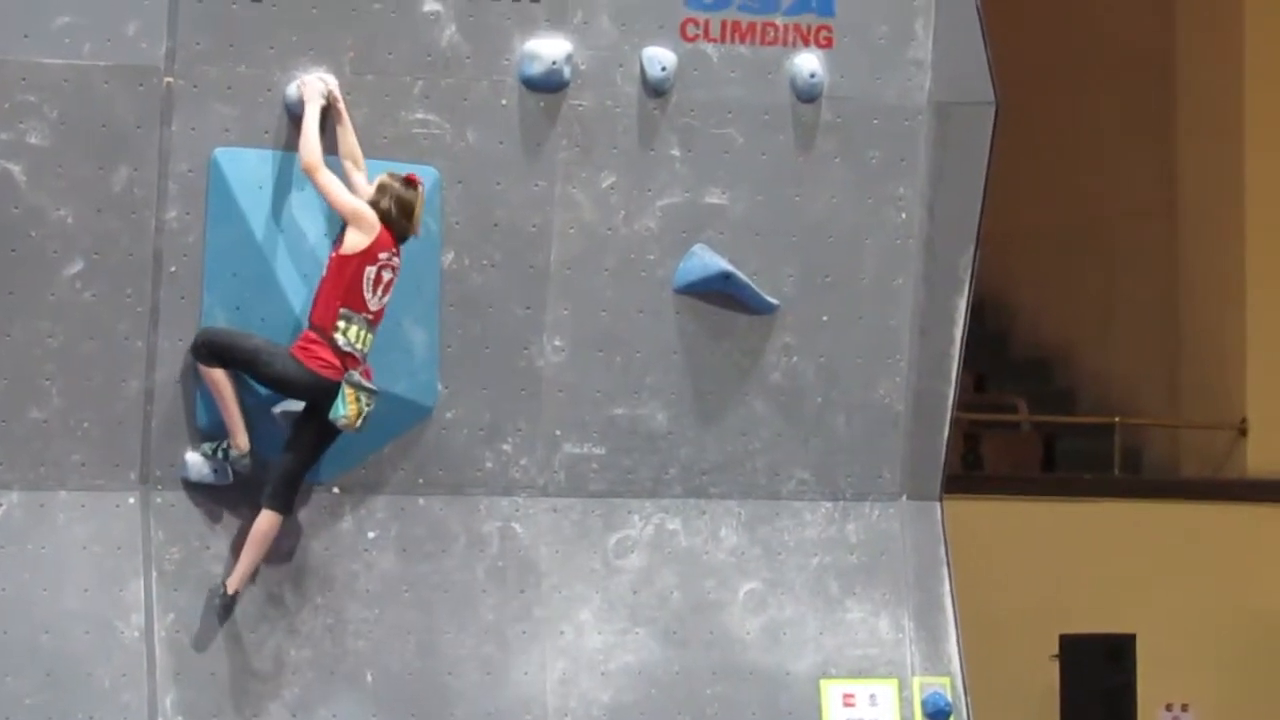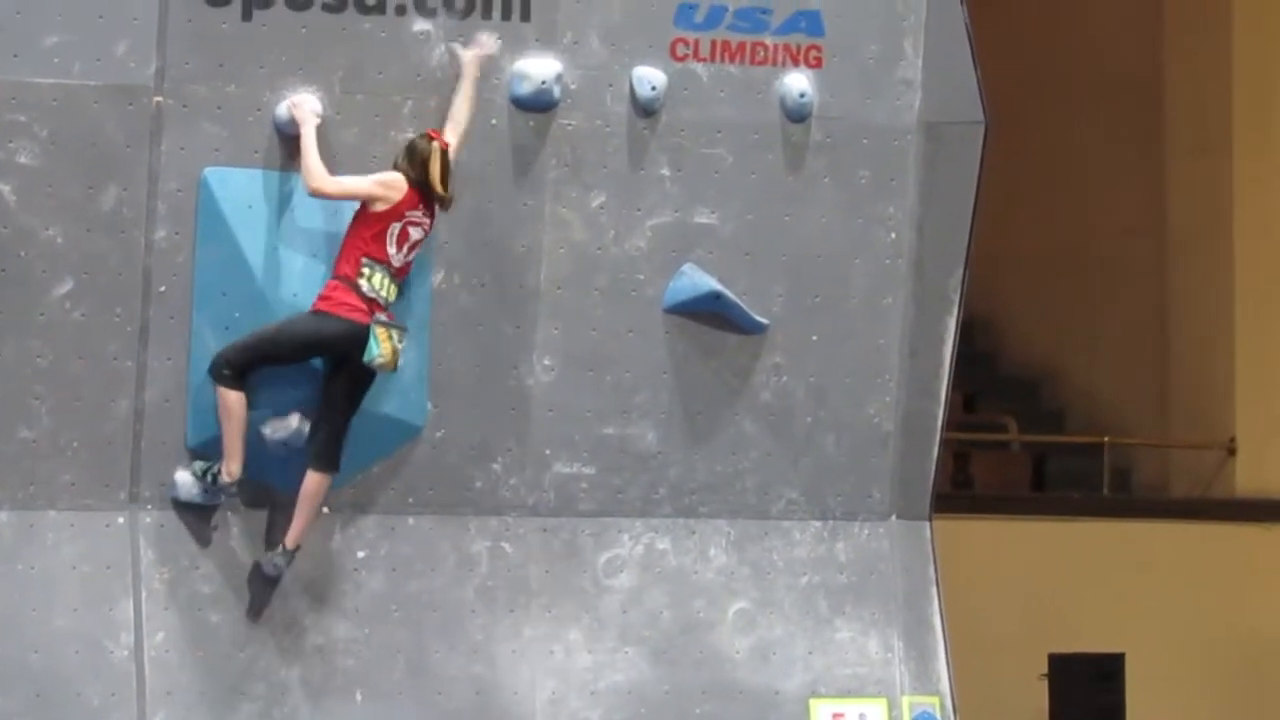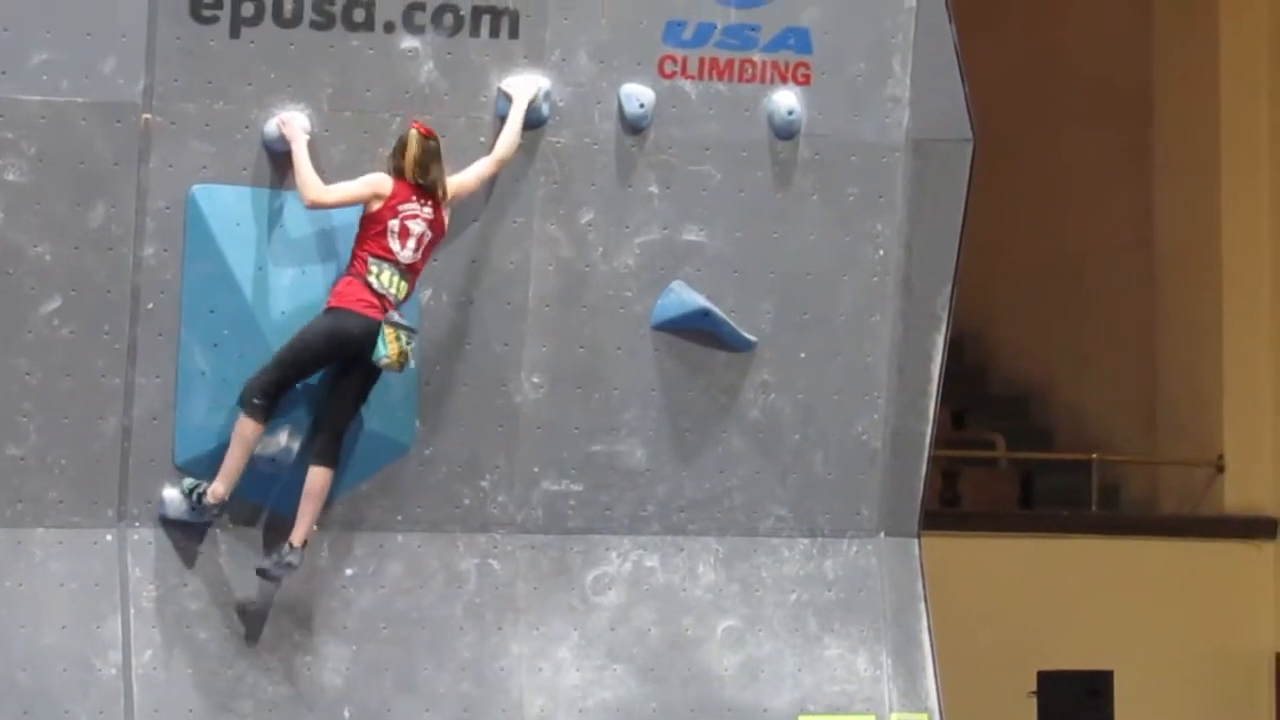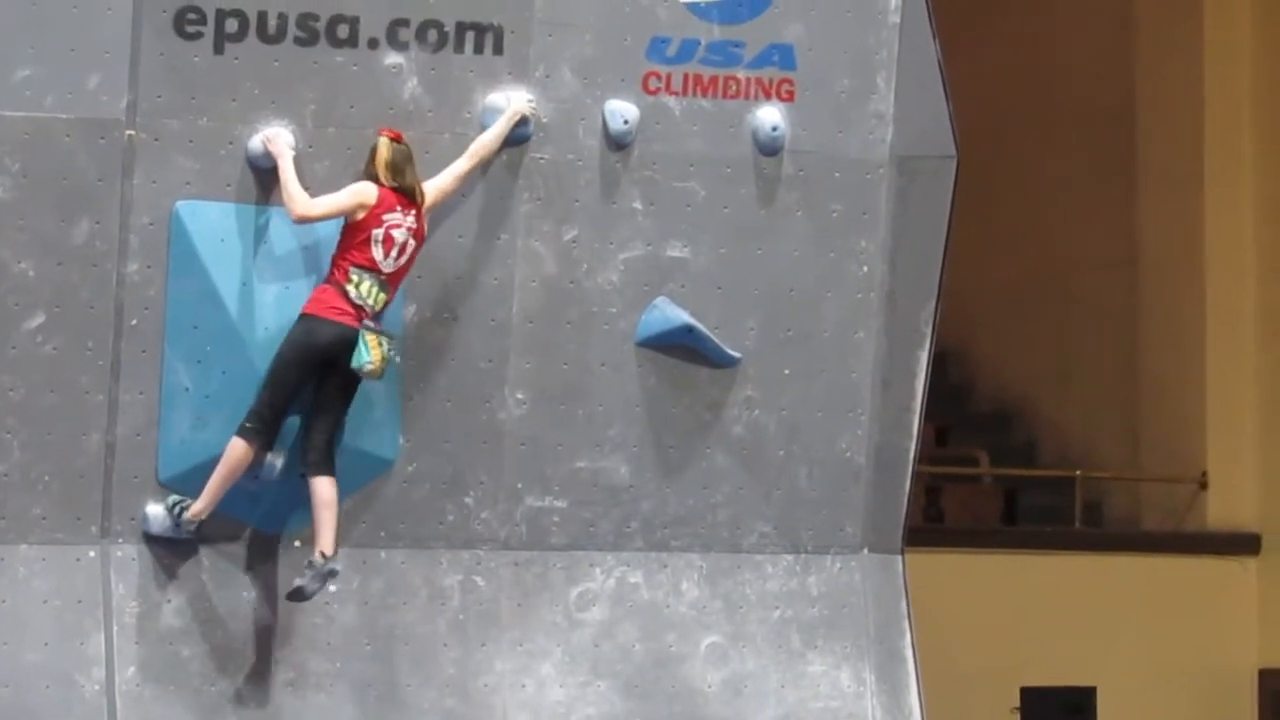
dt=0.5s
person 1, frame 1
left shoulder: (367, 225)
right shoulder: (390, 246)
left elbow: (312, 164)
right elbow: (354, 166)
left wrist: (313, 104)
right wrist: (338, 108)
left hip: (313, 369)
right hip: (348, 386)
left knee: (207, 342)
right knee: (283, 484)
left ankle: (238, 447)
right ankle: (231, 588)
person 1, frame 2
left shoulder: (395, 187)
right shoulder: (434, 200)
left elbow: (318, 184)
right elbow: (449, 139)
left wrist: (307, 125)
right wrist: (471, 71)
left hip: (337, 319)
right hip: (375, 337)
left knee: (228, 365)
right knee: (327, 440)
left ankle: (225, 475)
right ankle: (288, 549)
person 1, frame 3
left shoulder: (383, 185)
right shoulder: (444, 197)
left elbow: (314, 196)
right elbow: (500, 156)
left wrist: (298, 142)
right wrist: (521, 100)
left hip: (348, 315)
right hip: (383, 330)
left knee: (260, 394)
right knee: (328, 435)
left ankle: (210, 497)
right ankle: (293, 547)
person 1, frame 4
left shoulder: (368, 194)
right shoulder: (422, 203)
left elbow: (301, 209)
right elbow: (474, 155)
left wrist: (283, 158)
right wrist: (512, 114)
left hip: (323, 323)
right hip: (361, 338)
left knee: (260, 421)
right knee: (319, 447)
left ankle: (189, 514)
right ankle: (324, 556)
